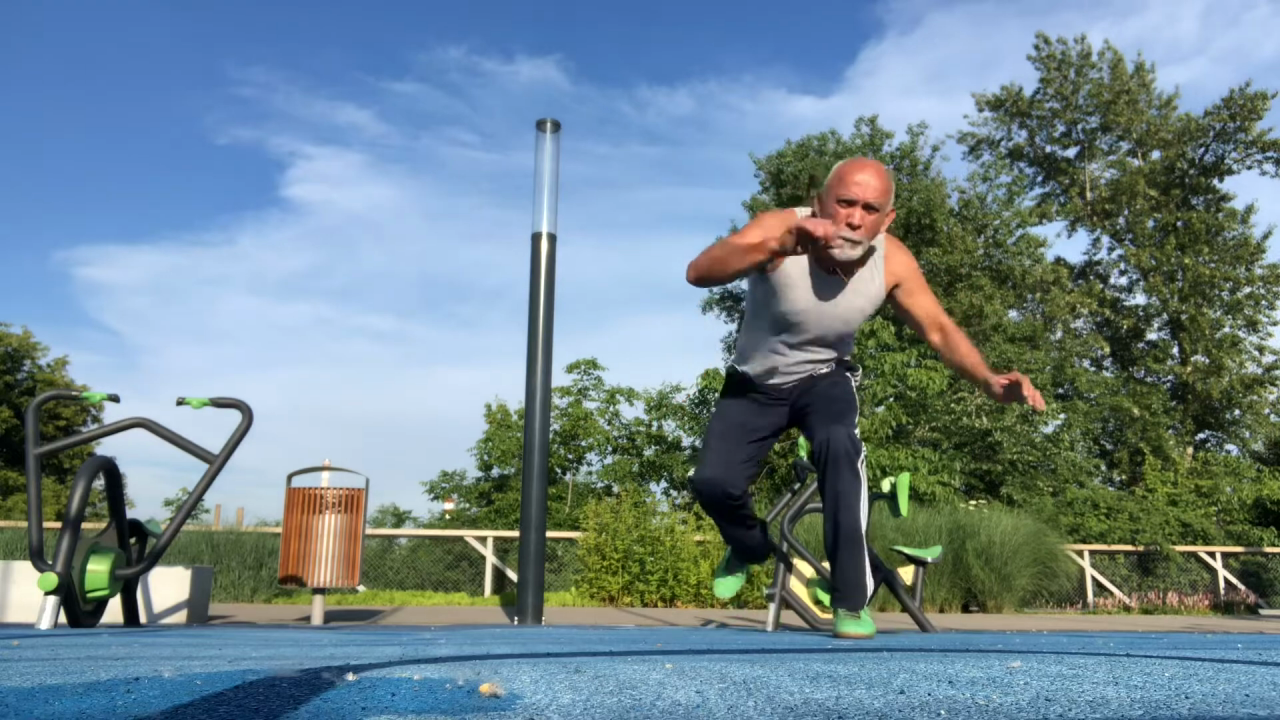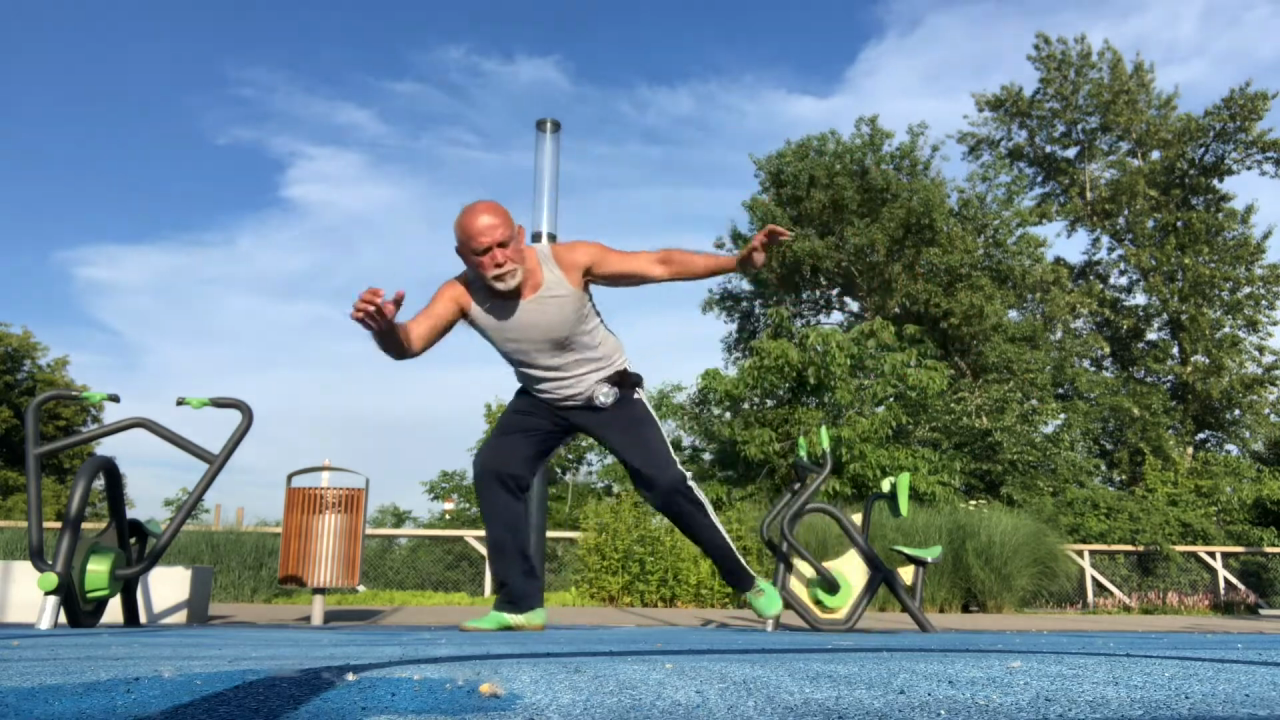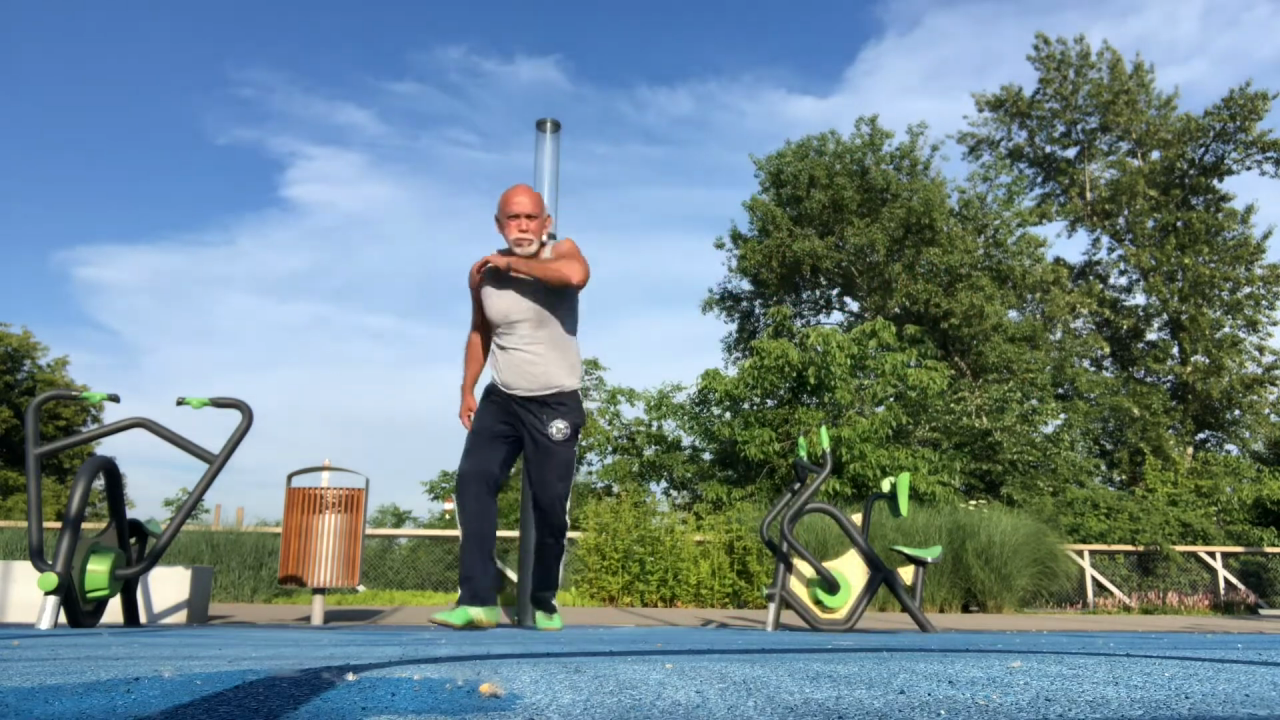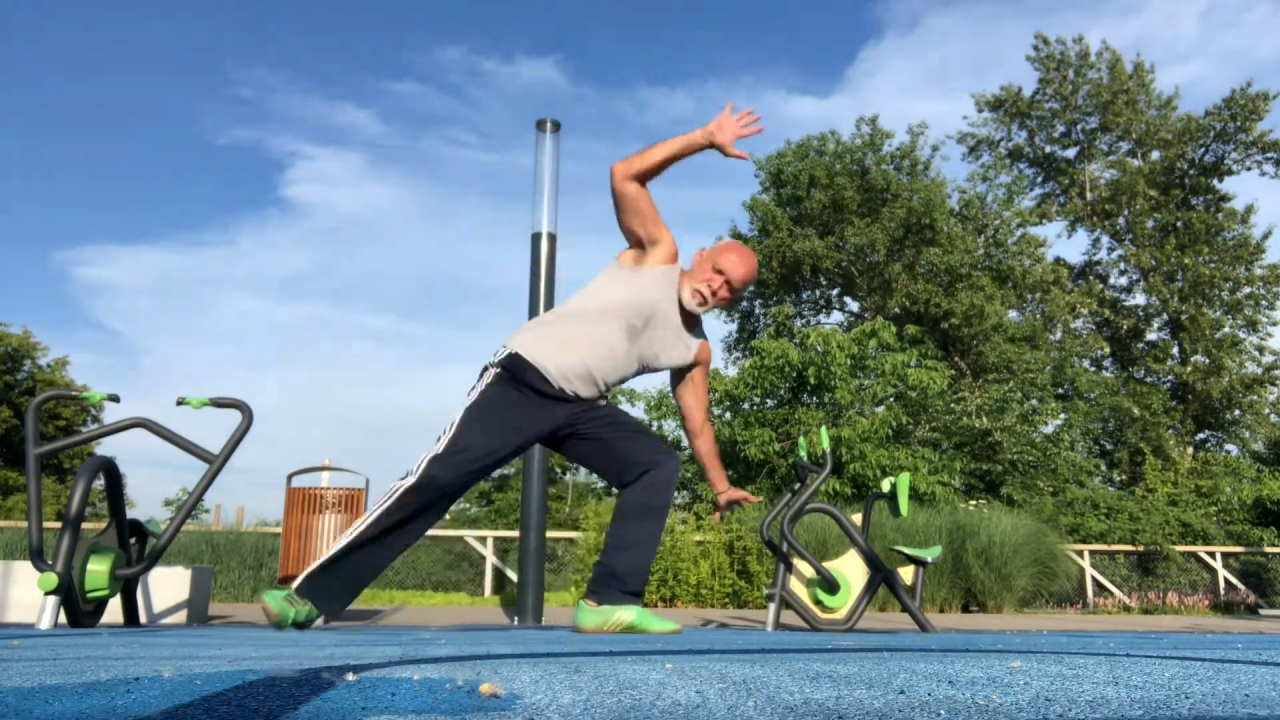
dt=1s
person 1, frame 1
left shoulder: (893, 260)
right shoulder: (784, 227)
left elbow: (940, 330)
right elbow: (699, 272)
left wrist: (992, 381)
right wrist: (779, 247)
left hip: (823, 380)
right hip: (753, 387)
left knee: (838, 449)
right knee: (714, 483)
left ankle: (851, 603)
right ankle: (750, 543)
person 1, frame 2
left shoulder: (569, 260)
right shoulder: (461, 294)
left elbow: (661, 264)
right elbow: (408, 343)
left wrist: (743, 258)
right wrist: (382, 328)
left hip: (607, 389)
right hip: (540, 399)
left knee: (665, 481)
right knee: (493, 472)
left ankle: (743, 581)
right ankle: (519, 604)
person 1, frame 3
left shoulder: (560, 255)
right shoulder: (482, 272)
left elbow: (578, 275)
left wrist: (510, 263)
right wrist: (466, 389)
left hip: (556, 404)
right hip: (501, 400)
left knee: (550, 511)
right knee: (473, 480)
left ankle: (543, 603)
right ankle: (477, 601)
person 1, frame 4
left shoulder: (694, 355)
right shoulder: (656, 255)
left elbow: (696, 422)
right elbow: (624, 175)
left wrist: (719, 482)
right wrist: (706, 138)
left hip: (576, 409)
right hip: (520, 379)
left knee: (656, 468)
right knee: (436, 481)
left ankle: (609, 601)
right ankle: (313, 594)
